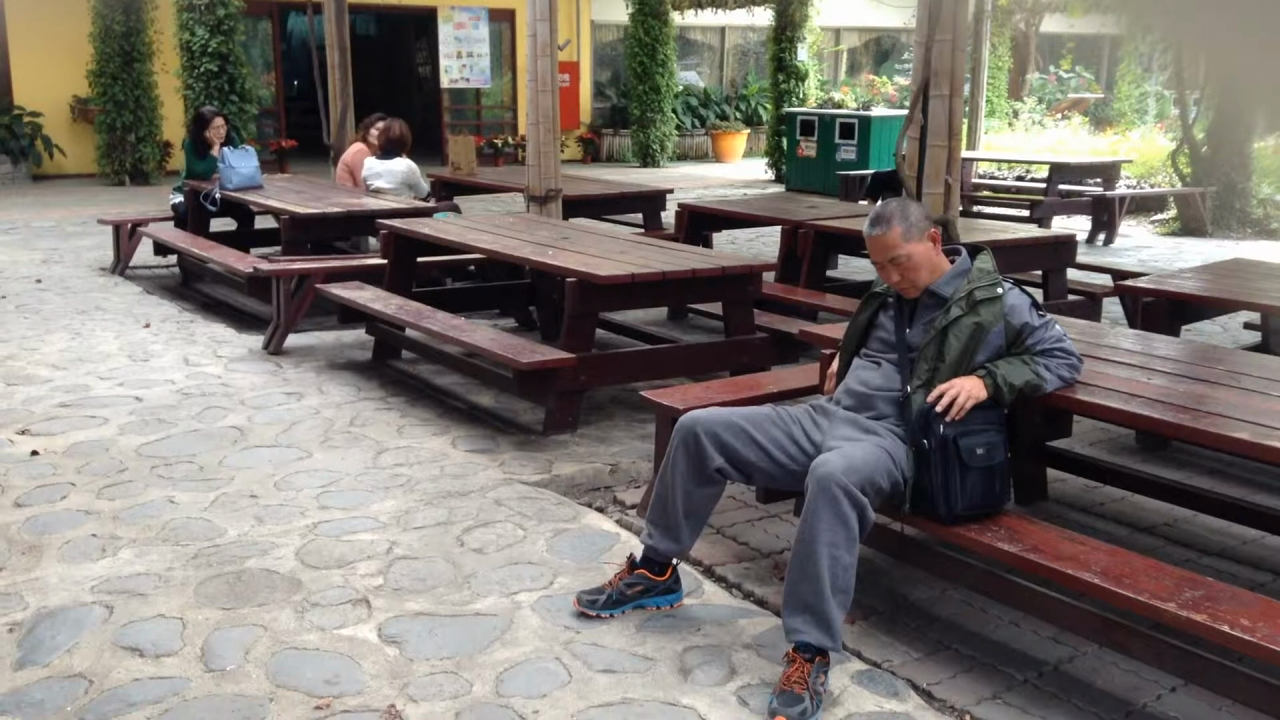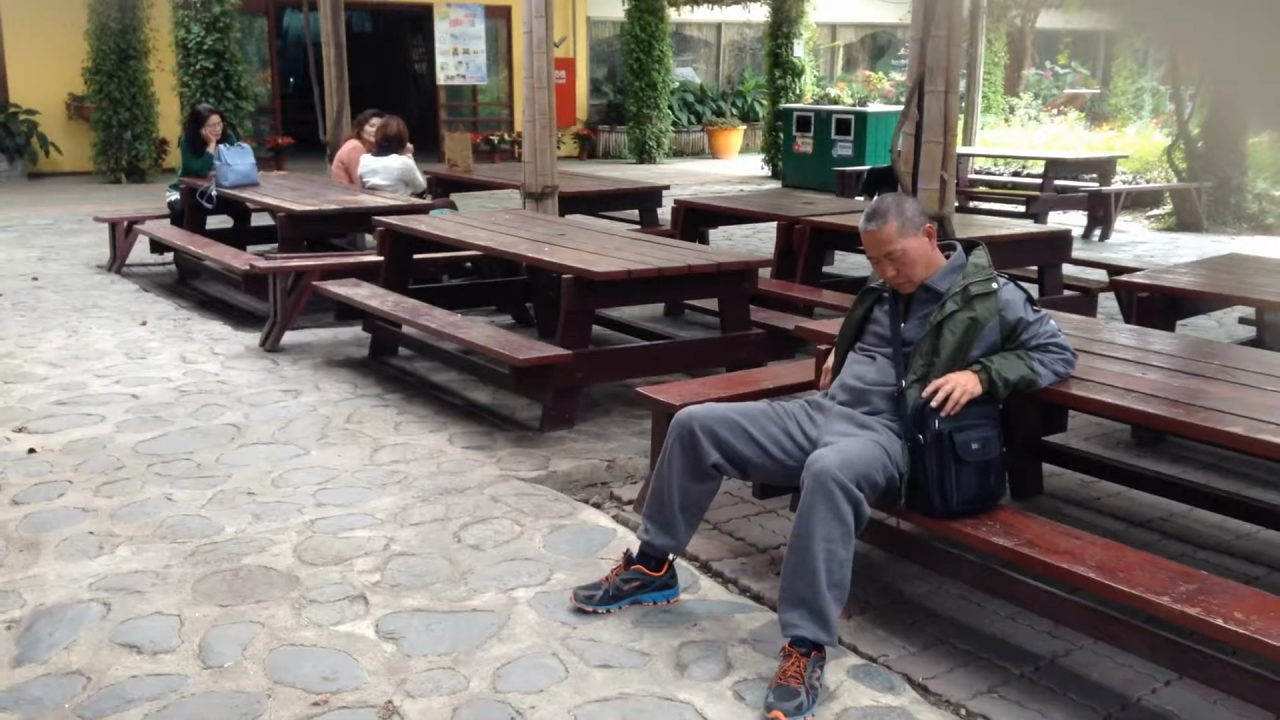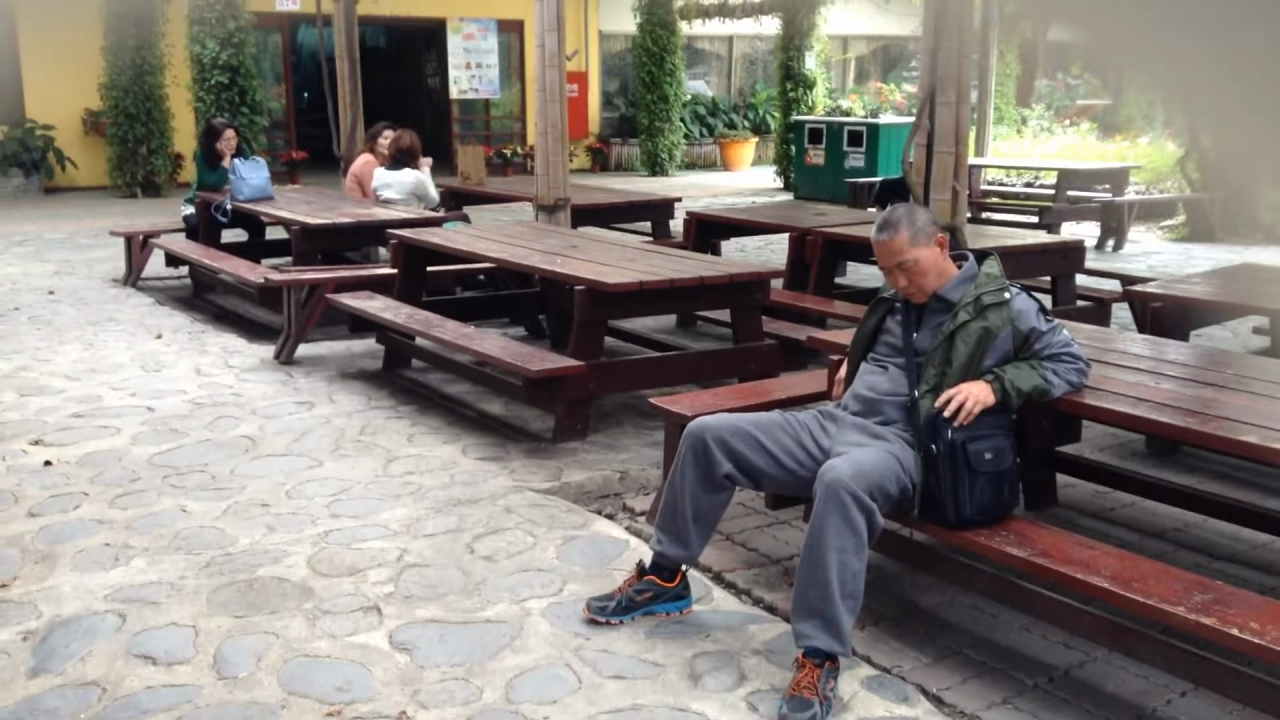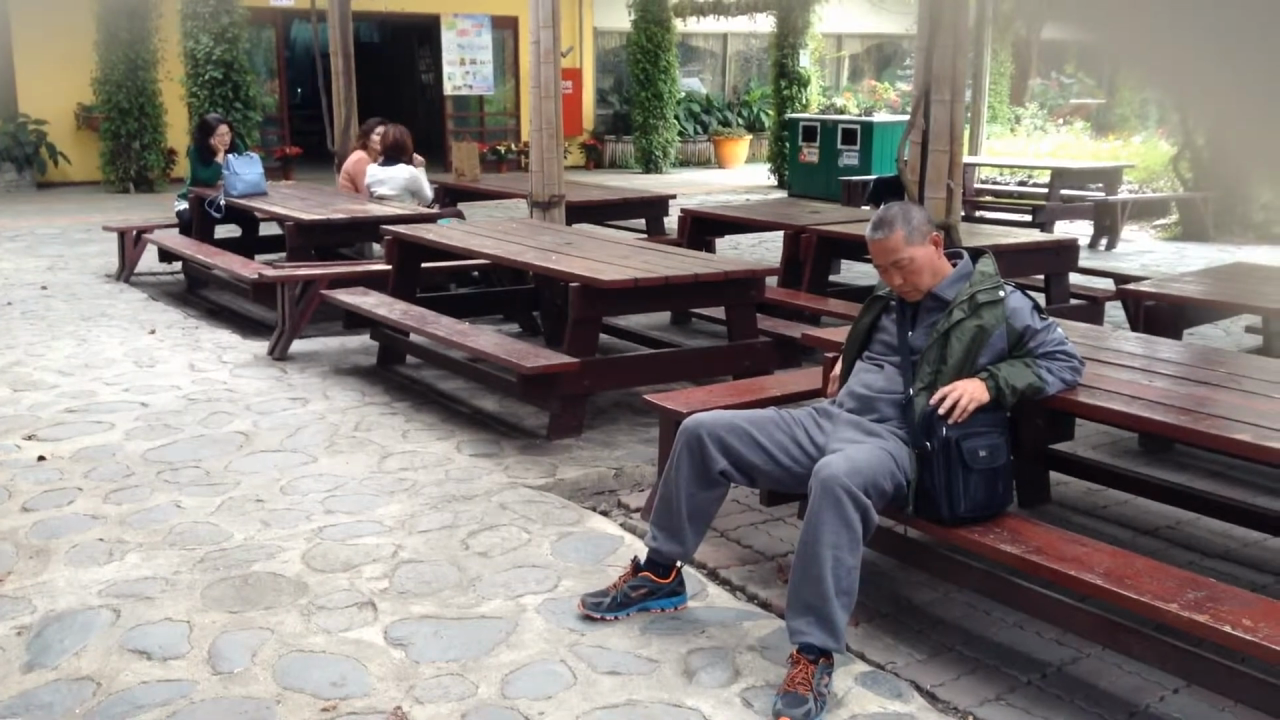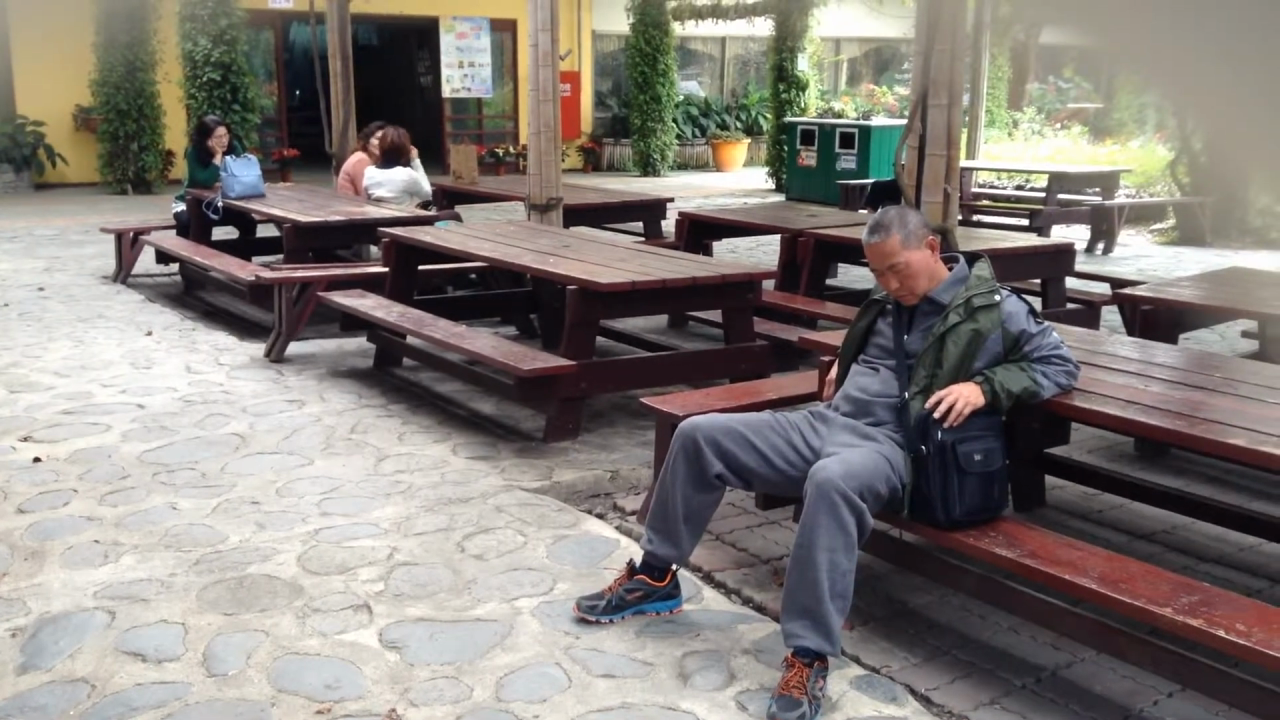
dt=1s
person 1, frame 1
left shoulder: (994, 302)
right shoulder: (889, 292)
left elbow: (1063, 357)
left wrist: (987, 379)
right wrist: (844, 355)
left hip: (890, 439)
right hip: (826, 415)
left knee: (833, 475)
right knee: (698, 429)
left ankle: (811, 654)
right ankle: (655, 569)
person 1, frame 2
left shoulder: (989, 297)
right shoulder: (885, 288)
left elbow: (1057, 353)
left wrist: (982, 374)
right wrist: (840, 350)
left hip: (887, 435)
right hip: (821, 410)
left knee: (829, 470)
right knee: (694, 423)
left ankle: (806, 649)
right ankle: (652, 567)
person 1, frame 3
left shoulder: (1002, 307)
right shoulder: (898, 298)
left elbow: (1071, 362)
left wrist: (995, 384)
right wrist: (852, 362)
left hip: (900, 446)
right hip: (834, 421)
left knee: (841, 481)
right knee: (707, 435)
left ankle: (819, 660)
right ankle: (665, 577)
person 1, frame 4
left shoulder: (996, 305)
right shoulder: (892, 295)
left elbow: (1065, 360)
left wrist: (989, 382)
right wrist: (847, 358)
left hip: (894, 442)
right hip: (829, 417)
left knee: (836, 477)
right knee: (702, 431)
left ankle: (814, 656)
right ankle: (660, 573)
person 1, frame 5
left shoulder: (993, 309)
right shoulder: (888, 300)
left elbow: (1060, 364)
left wrist: (984, 386)
right wrist: (843, 361)
left hip: (890, 446)
right hip: (826, 421)
left knee: (832, 481)
right knee: (698, 434)
left ankle: (809, 660)
right ankle: (656, 575)
